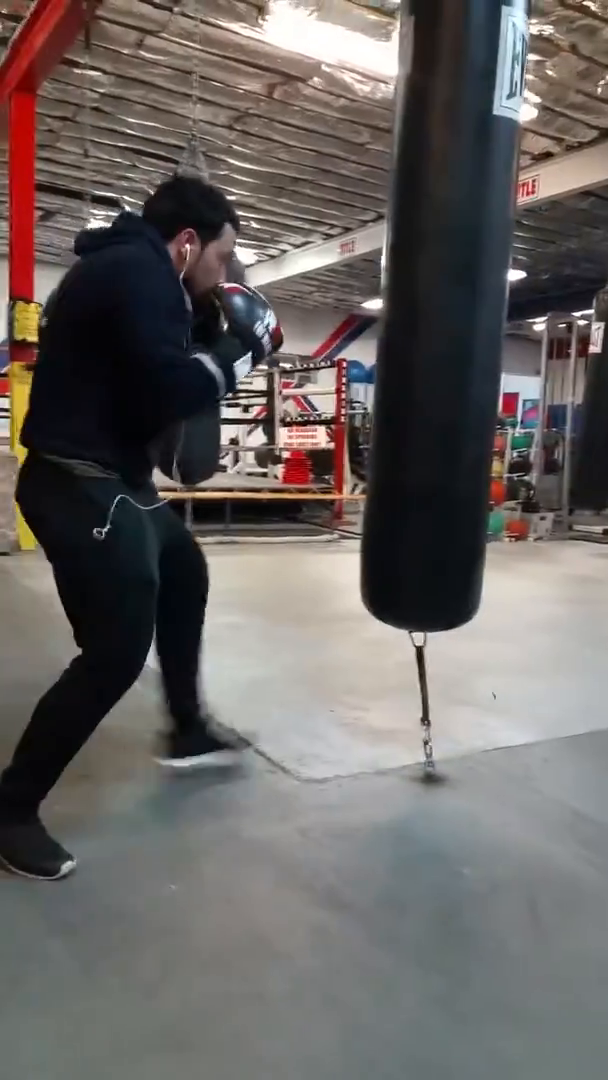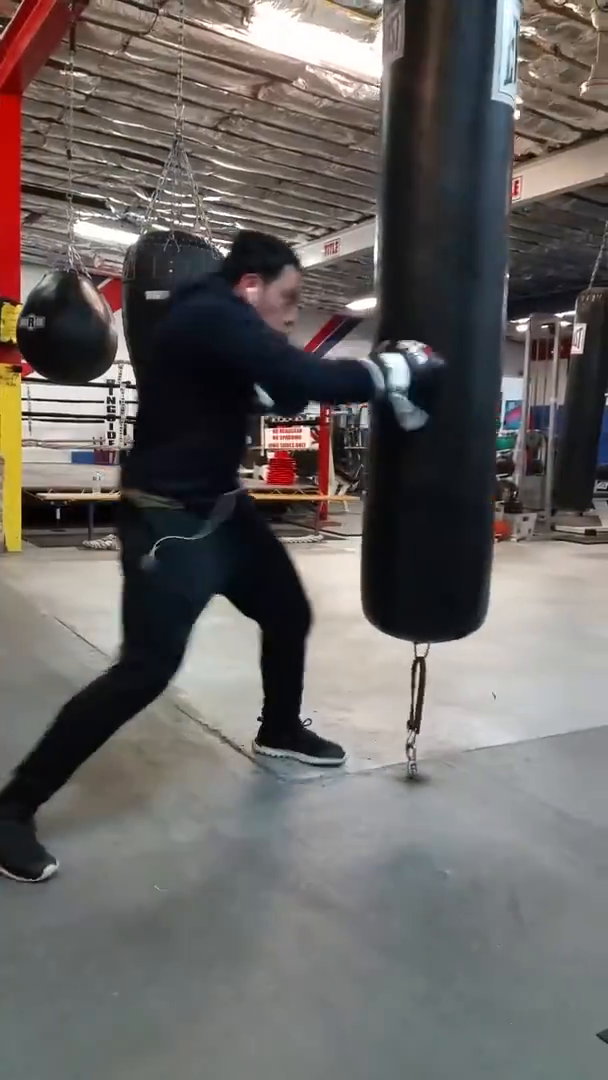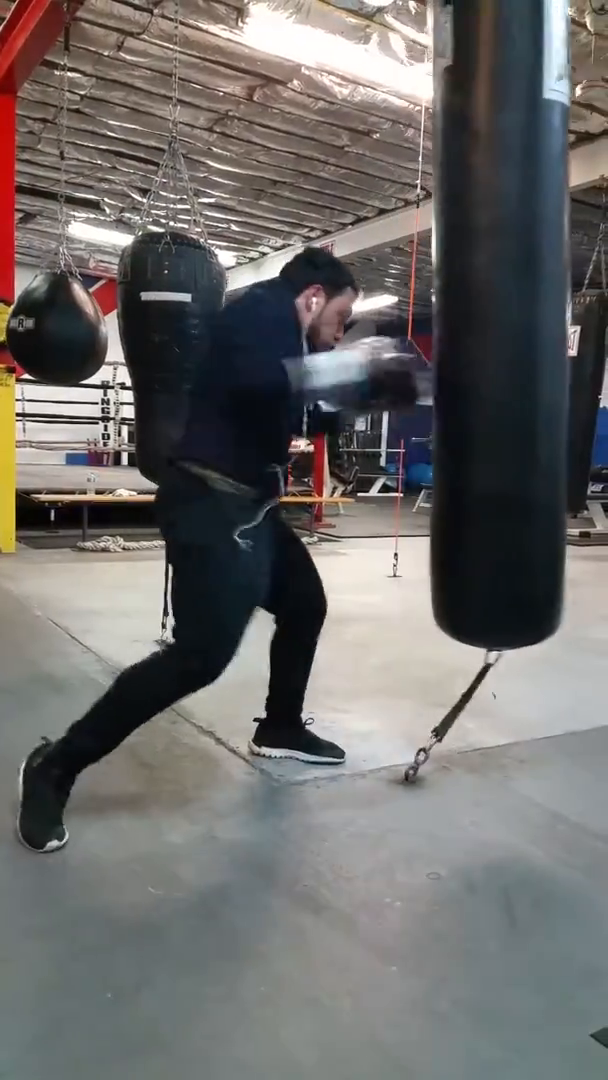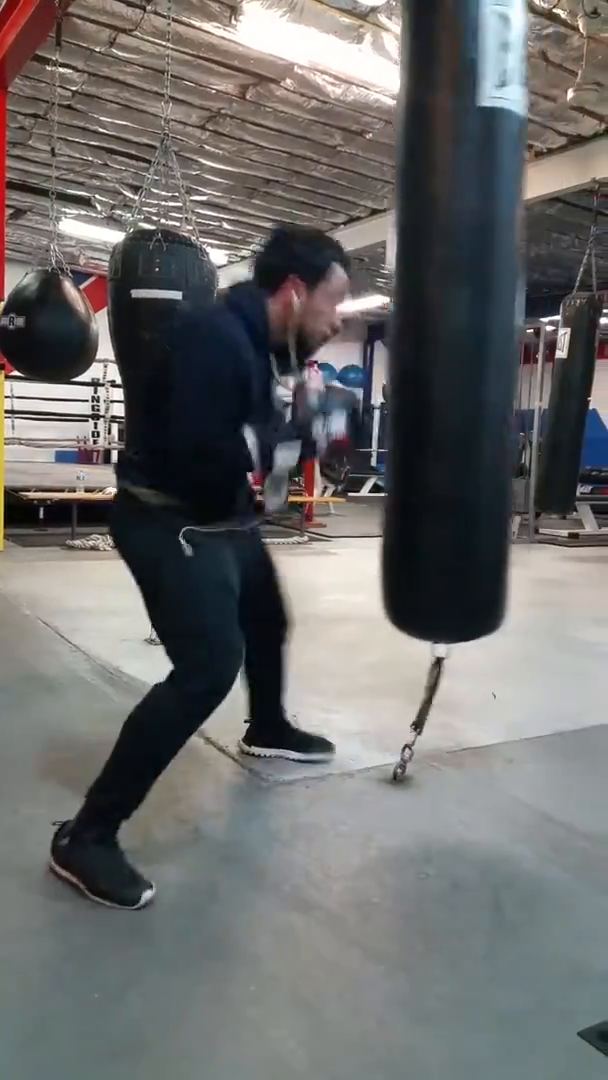
dt=0.4s
person 1, frame 1
left shoulder: (136, 269)
right shoulder: (133, 271)
left elbow: (162, 370)
right elbow: (178, 388)
left wrist: (225, 332)
right wrist: (243, 344)
left hip: (115, 483)
right hip: (83, 489)
left knee: (184, 578)
right knee: (115, 652)
left ankle: (187, 730)
person 1, frame 2
left shoulder: (232, 328)
right shoulder: (210, 318)
left elbow: (291, 390)
right elbow: (301, 379)
left wrist: (374, 375)
right wrist: (395, 370)
left hip: (219, 510)
right hip: (165, 520)
left knee: (288, 612)
right knee: (145, 669)
left ankle: (281, 730)
person 1, frame 3
left shoulder: (281, 338)
right shoulder: (260, 315)
left elbow: (283, 410)
right elbow: (263, 398)
left hip: (248, 504)
right hip: (209, 502)
left knee: (305, 607)
right knee: (201, 654)
left ankle: (280, 727)
right ankle: (56, 766)
person 1, frame 4
left shoulder: (263, 339)
right shoulder: (217, 336)
right elbow: (196, 453)
left hip: (215, 516)
right hip: (165, 519)
left knee: (265, 621)
right knee: (208, 666)
left ankle: (267, 729)
right ankle: (86, 836)
